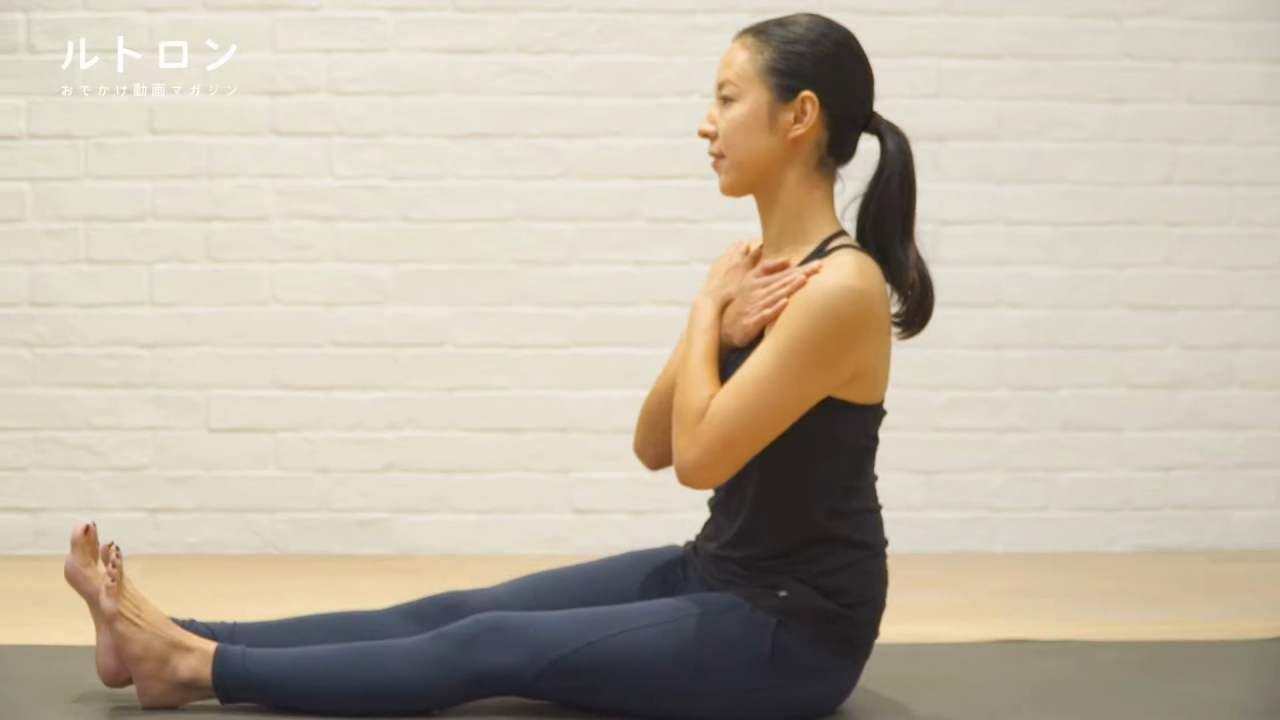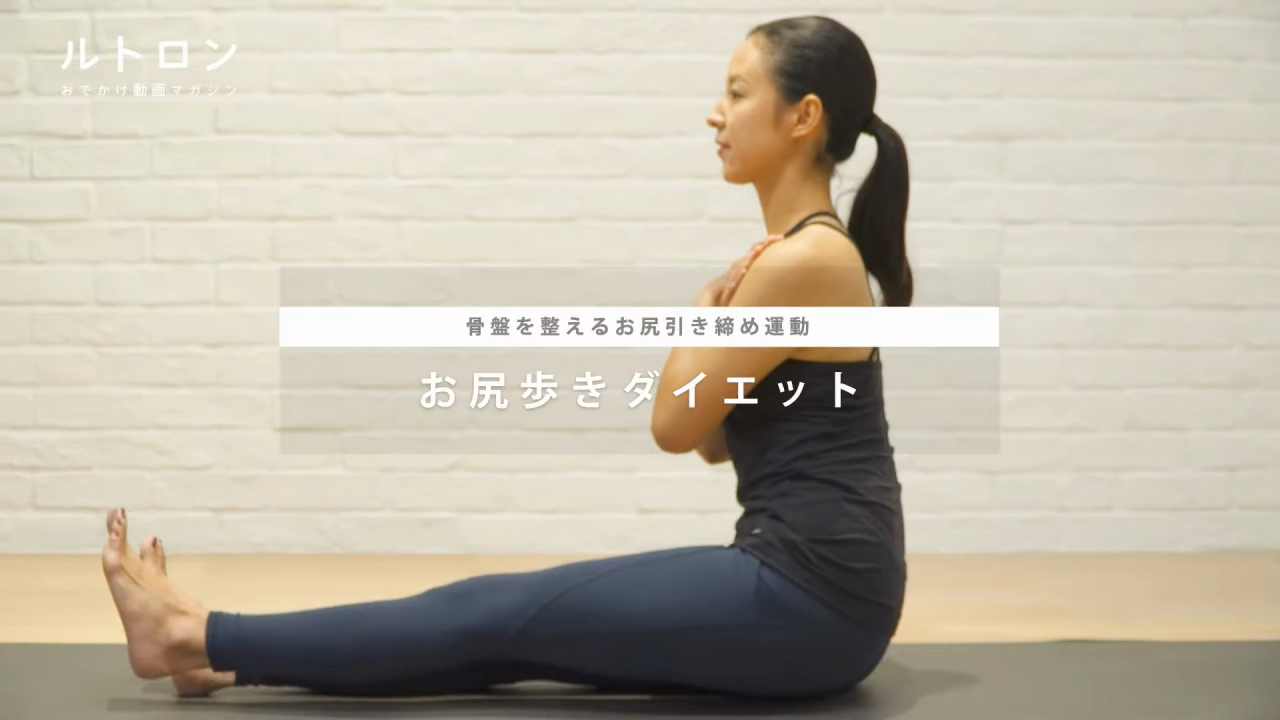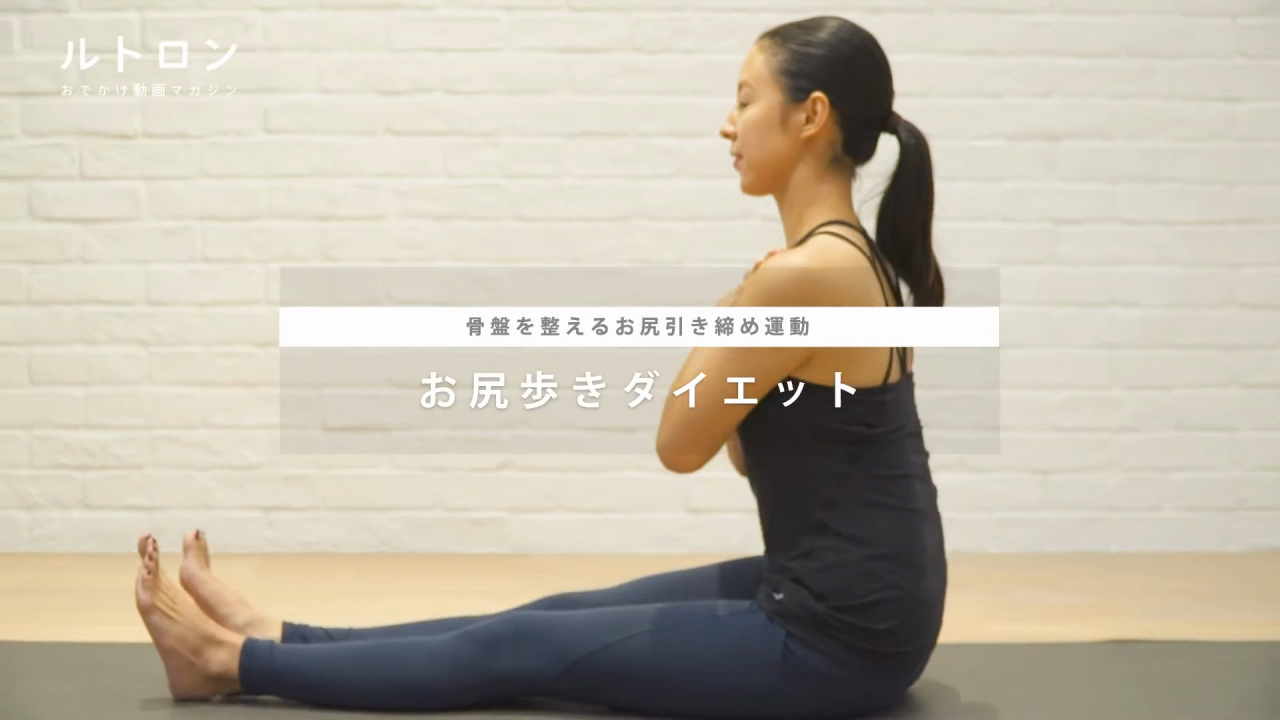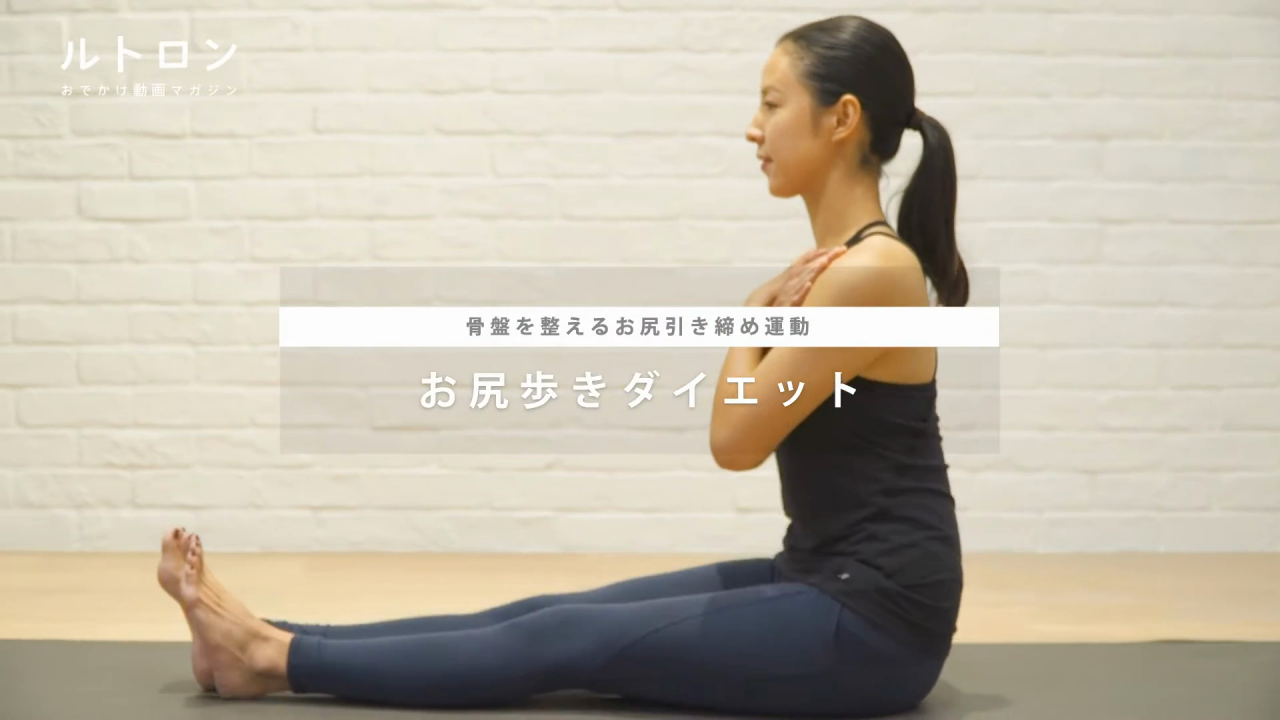
dt=0.7s
person 1, frame 1
left shoulder: (843, 289)
right shoulder: (758, 268)
left elbow: (700, 457)
right elbow: (652, 446)
left wrist: (706, 312)
right wrist: (717, 330)
left hip: (797, 633)
right hip: (717, 579)
left knee: (491, 650)
right knee: (462, 614)
right ankle: (180, 635)
person 1, frame 2
left shoulder: (804, 259)
right shoulder: (812, 253)
left elbow: (677, 424)
right elbow: (717, 440)
left wrist: (703, 309)
right wrist: (719, 311)
left hip: (808, 595)
right hip: (819, 603)
left knee: (492, 611)
right knee: (518, 634)
person 1, frame 3
left shoulder: (804, 273)
right shoulder: (851, 261)
left elbow: (680, 445)
right elbow: (753, 452)
left wrist: (718, 331)
right wrist: (737, 334)
left hip: (835, 642)
right hip: (854, 612)
left knee: (523, 650)
right knee: (562, 618)
person 1, frame 4
left shoulder: (872, 273)
right shoulder: (836, 267)
left elbow: (735, 440)
right elbow: (756, 437)
left wrist: (755, 318)
right wrist: (772, 320)
left hip: (870, 627)
right hip: (826, 595)
left knee: (561, 642)
right knee: (553, 619)
